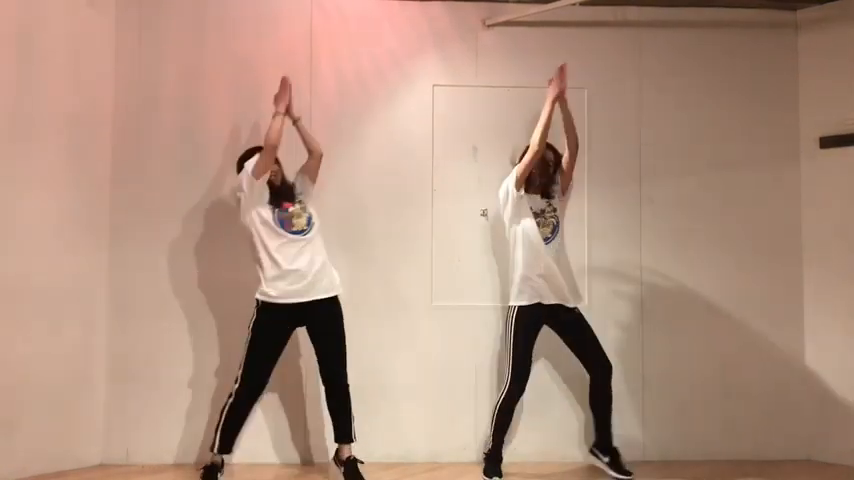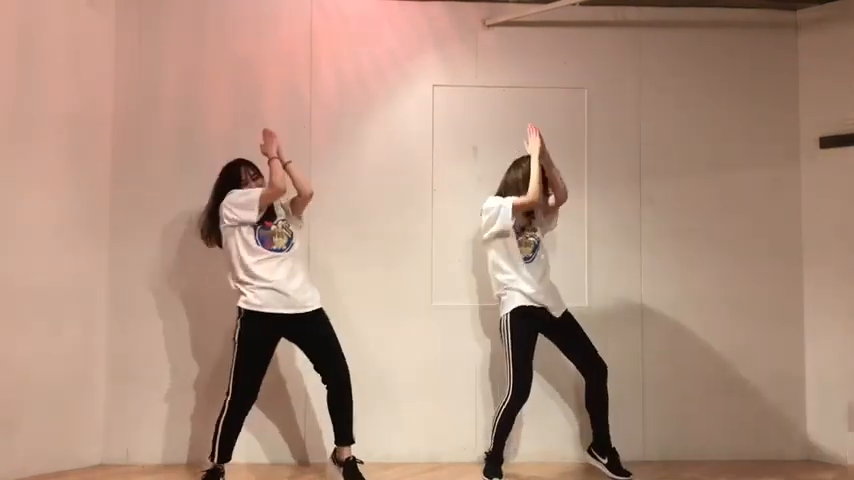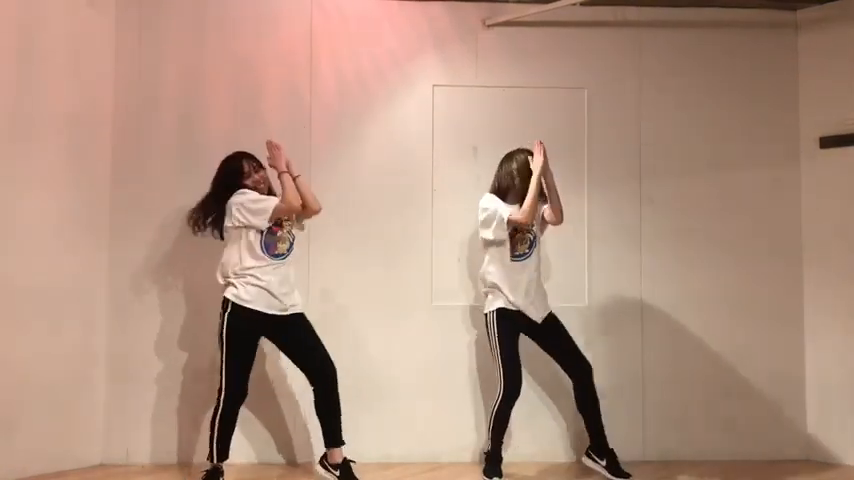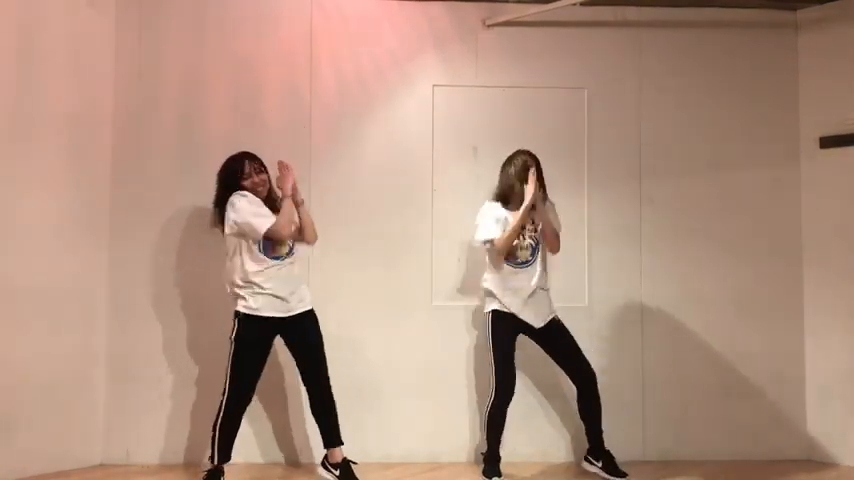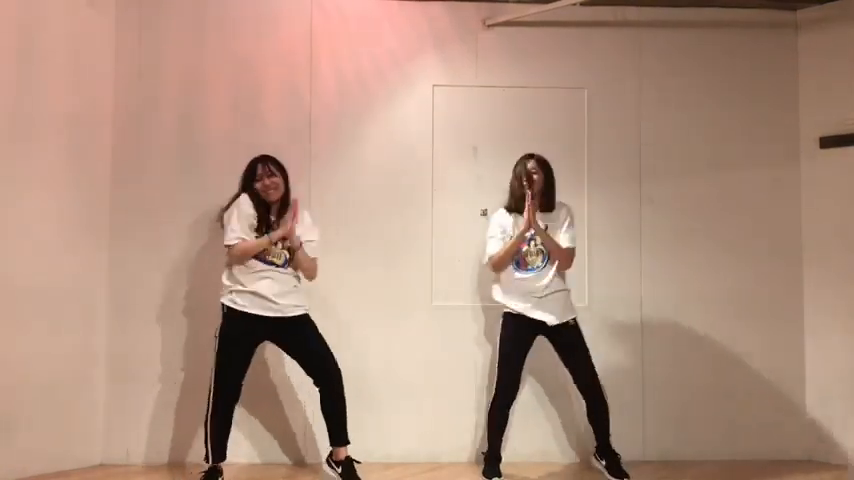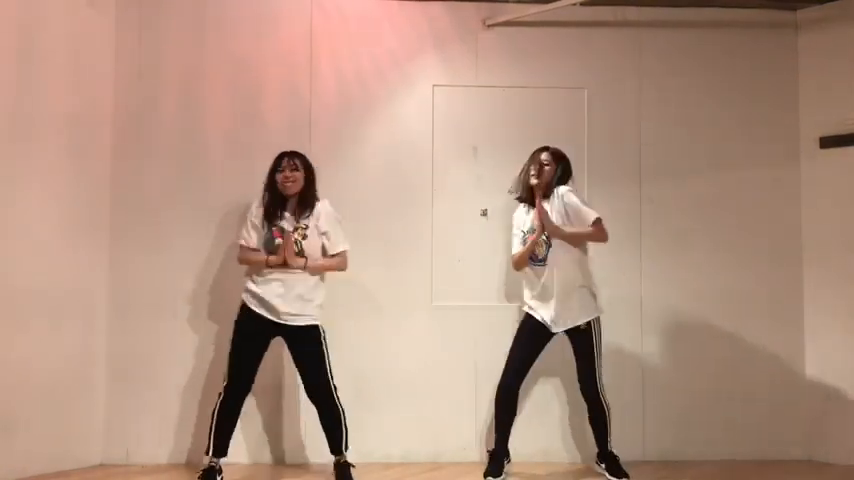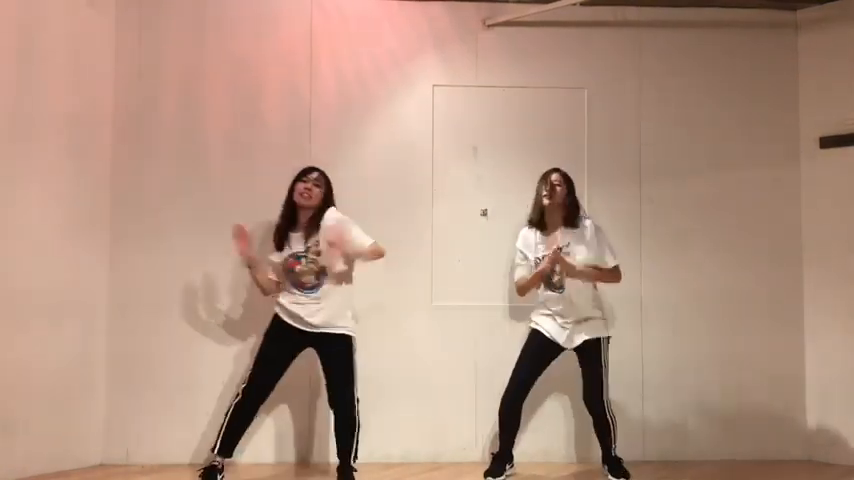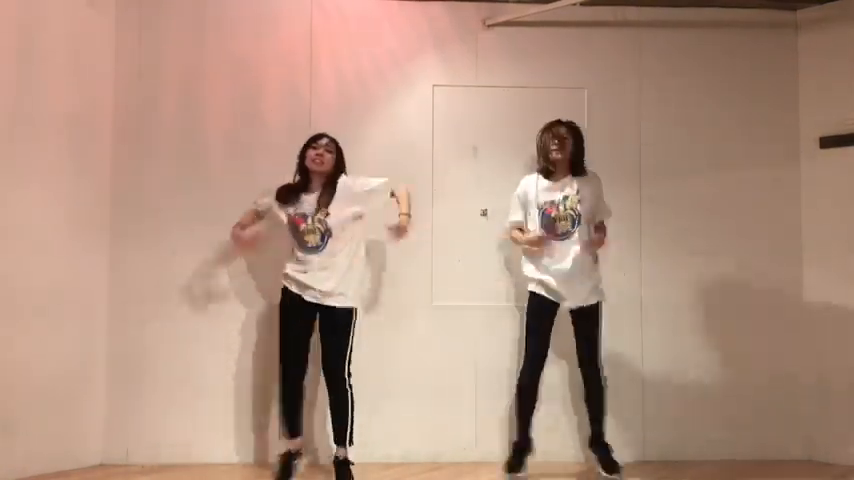
dt=0.2s
person 1, frame 1
left shoulder: (556, 194)
right shoulder: (512, 195)
left elbow: (573, 150)
right elbow: (534, 152)
left wrist: (562, 101)
right wrist: (549, 106)
left hip: (562, 295)
right hip: (528, 298)
left knee: (600, 367)
right knee: (516, 381)
person 1, frame 2
left shoulder: (535, 214)
right shoulder: (494, 207)
left elbow: (559, 197)
right elbow: (533, 198)
left wrist: (543, 153)
right wrist: (534, 155)
left hip: (549, 303)
right hip: (517, 306)
left knee: (596, 369)
right knee: (520, 388)
left ankle: (601, 448)
person 1, frame 3
left shoulder: (535, 202)
right shoulder: (490, 204)
left elbow: (557, 218)
right elbow: (523, 219)
left wrist: (546, 171)
right wrist: (537, 173)
left hip: (535, 304)
right hip: (502, 305)
left knee: (582, 371)
right knee: (510, 385)
left ankle: (599, 451)
person 1, frame 4
left shoulder: (546, 209)
right shoulder: (492, 210)
left elbow: (553, 247)
right elbow: (501, 248)
left wrist: (538, 205)
right wrist: (525, 205)
left hip: (540, 308)
right hip: (503, 308)
left knee: (585, 377)
right knee: (503, 388)
person 1, frame 5
left shoulder: (559, 213)
right shoulder: (502, 217)
left elbow: (565, 262)
right elbow: (495, 264)
left wrist: (539, 228)
right wrist: (523, 230)
left hip: (557, 310)
right hip: (518, 311)
left knee: (590, 385)
right knee: (505, 389)
left ankle: (605, 452)
person 1, frame 6
left shoulder: (565, 197)
right shoulder: (522, 214)
left elbow: (601, 233)
right elbow: (518, 264)
left wrist: (556, 230)
right wrist: (538, 236)
left hip: (578, 307)
right hip: (539, 309)
left knee: (591, 387)
right knee: (508, 383)
person 1, frame 7
left shoulder: (587, 229)
right shoulder: (528, 236)
left elbow: (615, 274)
right elbow: (520, 287)
left wrist: (574, 270)
right wrist: (543, 269)
left hip: (589, 325)
right hip: (546, 326)
left knee: (596, 401)
right knee: (514, 393)
person 1, frame 8
left shoulder: (590, 182)
right shoulder: (529, 185)
left elbow: (598, 226)
right elbow: (513, 229)
left wrist: (597, 239)
right wrist: (529, 238)
left hip: (584, 286)
right hip: (542, 285)
left knee: (591, 367)
right knee: (532, 365)
left ankle: (599, 441)
right ankle: (522, 442)
person 2, frame 1
left shoulder: (298, 191)
right shoulder: (249, 190)
left elbow: (317, 154)
right elbow: (271, 147)
left wrist: (292, 114)
right wrist: (280, 109)
left hip: (323, 295)
right hip: (277, 300)
left knee: (336, 376)
right knee: (250, 383)
person 2, frame 2
left shoulder: (280, 210)
right shoulder: (233, 204)
left elbow: (306, 193)
right elbow: (280, 187)
left wrist: (279, 157)
right wrist: (275, 156)
left hip: (303, 306)
right hip: (258, 310)
left knee: (338, 375)
right knee: (242, 392)
person 2, frame 3
left shoulder: (274, 204)
right shoulder: (240, 201)
left elbow: (313, 208)
right elbow: (293, 205)
left wrist: (289, 168)
right wrist: (281, 170)
left hip: (286, 307)
right hip: (244, 306)
left knee: (325, 374)
right knee: (233, 390)
person 2, frame 4
left shoulder: (277, 206)
right shoulder: (240, 203)
left elbow: (310, 236)
right elbow: (277, 233)
left wrist: (296, 196)
right wrist: (288, 194)
left hip: (297, 307)
right hip: (255, 311)
left knee: (318, 380)
right knee: (238, 391)
person 2, frame 5
left shoulder: (301, 220)
right shoulder: (244, 205)
left elbow: (311, 272)
right elbow: (234, 253)
left wrist: (292, 241)
right wrist: (277, 236)
left hip: (290, 312)
right hip: (242, 311)
left knee: (330, 376)
right knee: (224, 390)
person 2, frame 6
left shoulder: (321, 210)
right shoulder: (262, 209)
left elbow: (341, 261)
right elbow: (243, 255)
left wrist: (302, 262)
right wrist: (276, 259)
left hip: (302, 316)
right hip: (257, 310)
left knee: (321, 390)
right knee: (235, 386)
person 2, frame 7
left shoulder: (332, 220)
right shoulder: (284, 236)
left elbow: (377, 250)
right elbow: (269, 287)
left wrist: (348, 252)
right wrist: (249, 262)
left hip: (334, 327)
right hip: (289, 322)
left knee: (343, 399)
right knee: (253, 390)
person 2, frame 8
left shoulder: (349, 187)
right shoulder: (289, 195)
left elbow: (399, 190)
right elbow: (259, 208)
left wrist: (403, 216)
right wrist: (241, 228)
left hip: (340, 297)
right hip: (296, 291)
left knee: (337, 374)
right knee: (291, 370)
right ankle: (292, 446)
